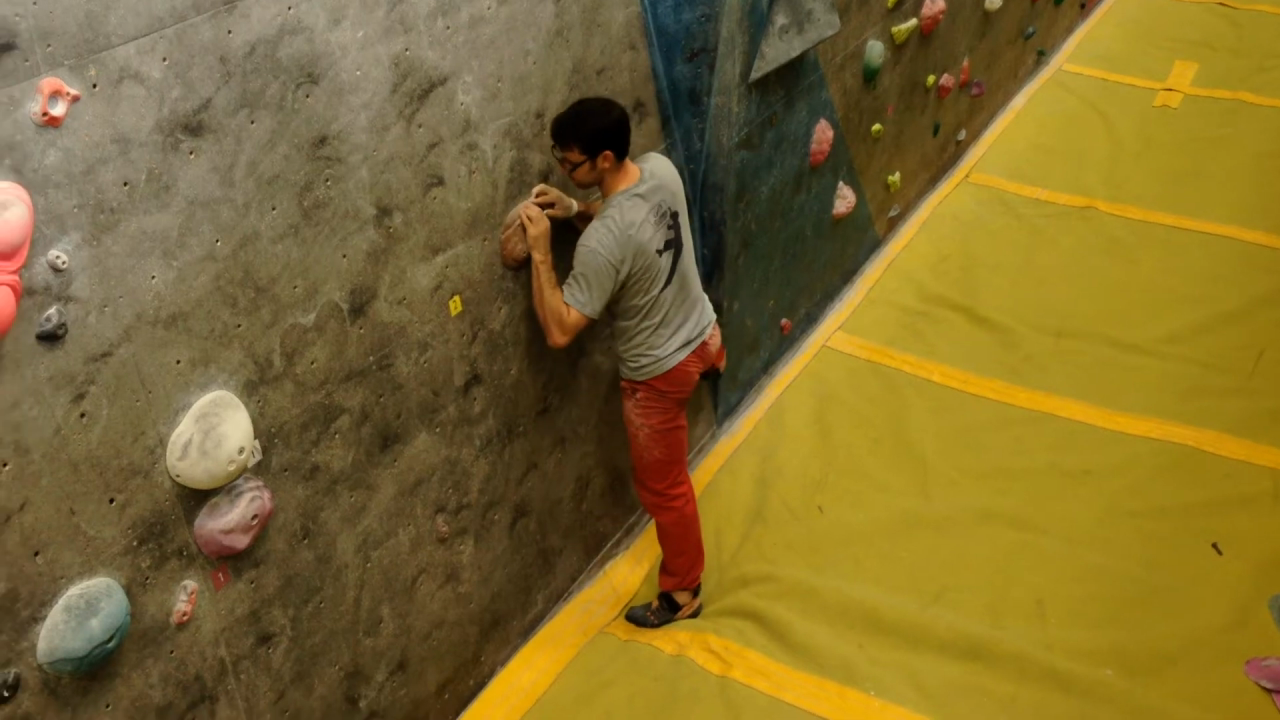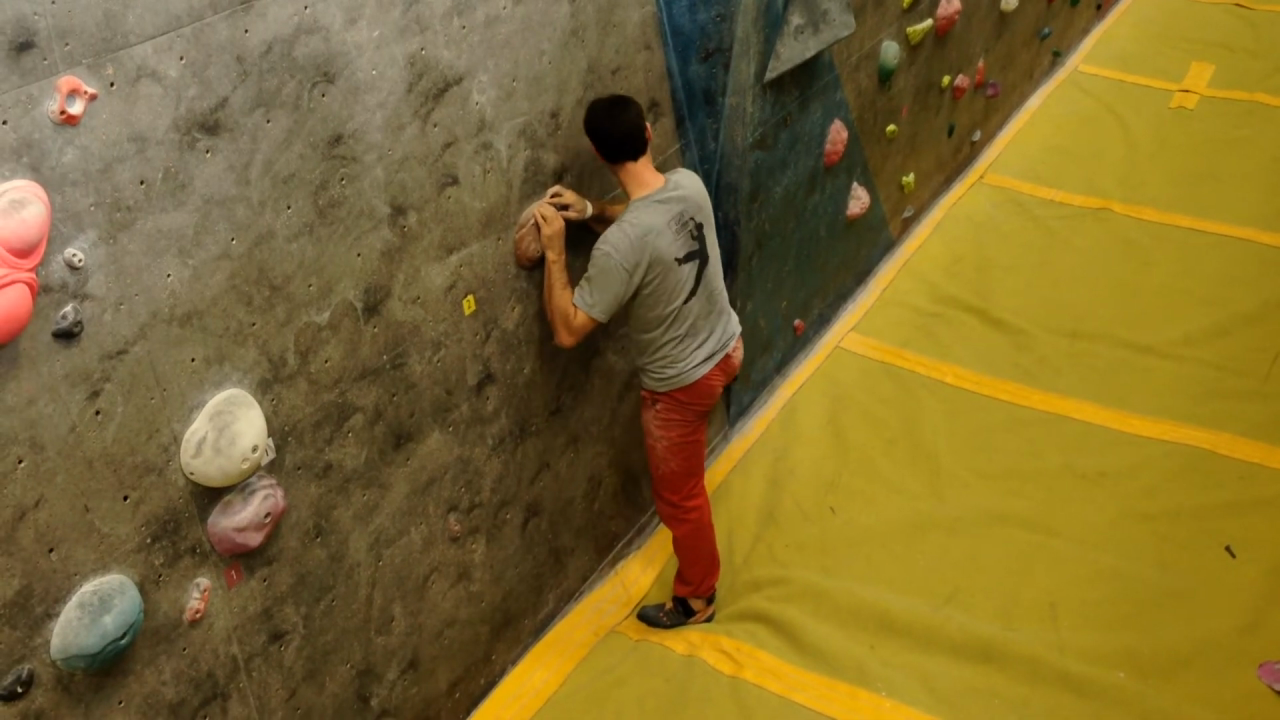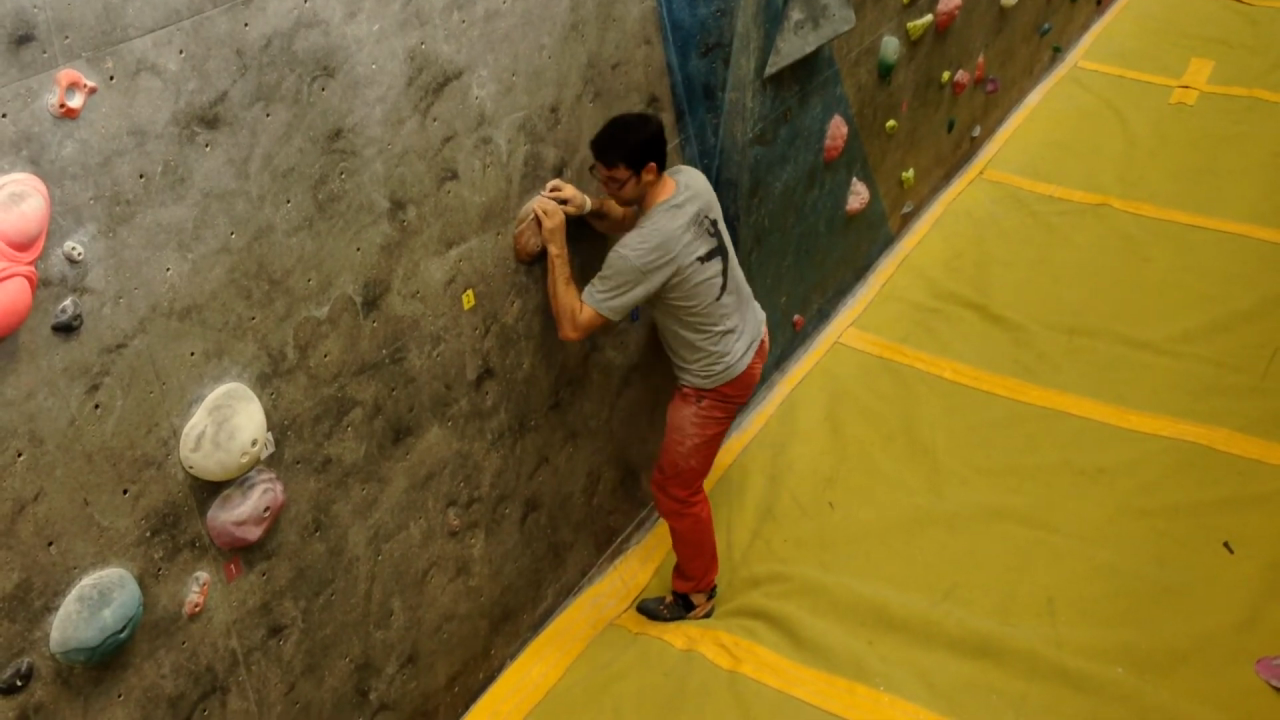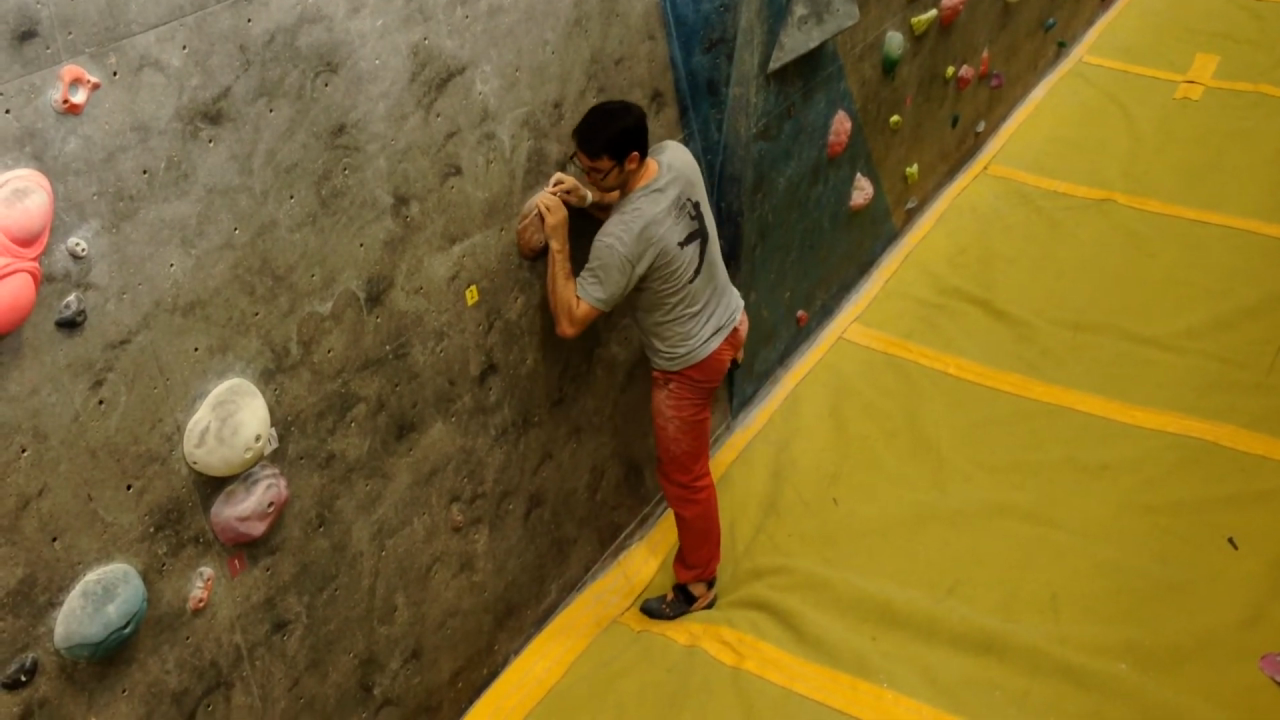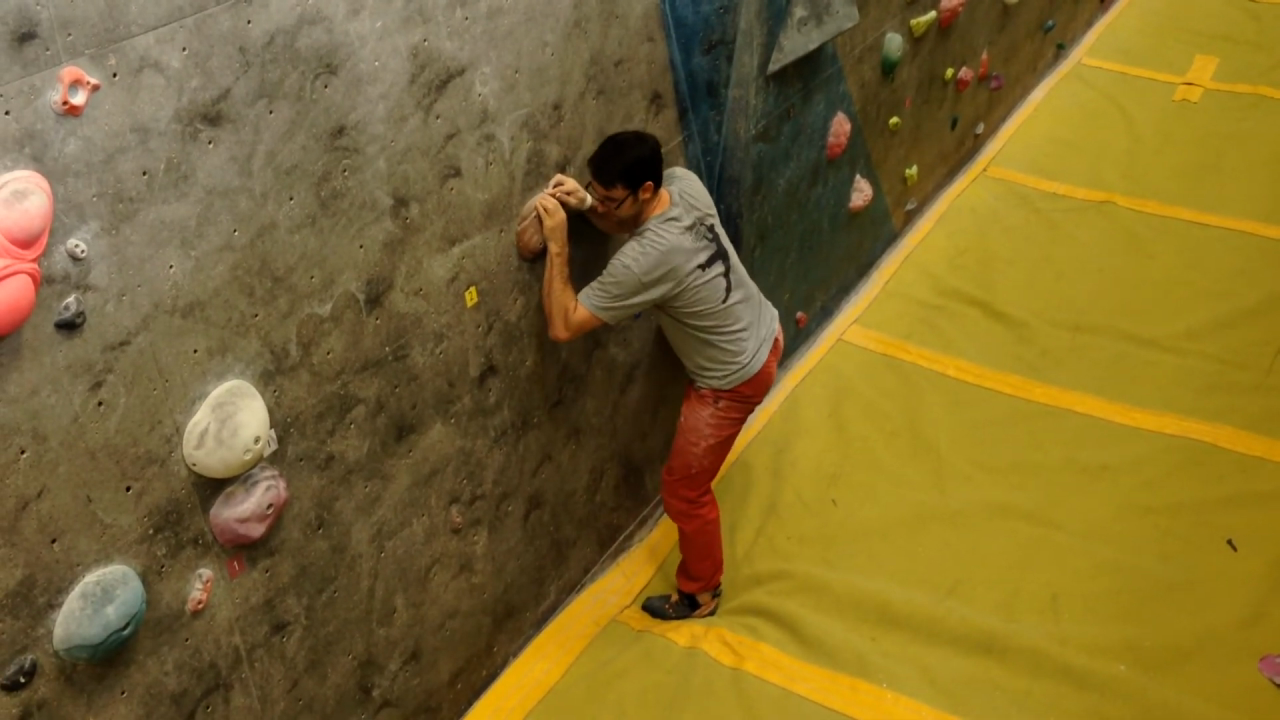
dt=1s
person 1, frame 1
left shoulder: (603, 244)
right shoulder: (660, 168)
left elbow: (559, 331)
left wrist: (540, 251)
right wrist: (575, 209)
left hip: (659, 372)
right hip: (702, 330)
left knee: (663, 487)
left ankle: (682, 593)
right ankle: (715, 364)
person 1, frame 2
left shoulder: (620, 247)
right shoulder: (689, 183)
left elbow: (567, 332)
left wrist: (554, 250)
right wrist: (591, 210)
left hip: (680, 384)
right hip: (726, 343)
left knee: (679, 498)
left ankle: (696, 599)
right ankle: (731, 378)
person 1, frame 3
left shoulder: (641, 253)
right shoulder: (690, 179)
left elbow: (572, 325)
left wrist: (556, 245)
right wrist: (587, 207)
left hip: (718, 379)
right hip: (751, 336)
left knee: (675, 489)
left ankle: (695, 594)
person 1, frame 4
left shoulder: (622, 240)
right shoulder: (677, 156)
left elbow: (569, 322)
left wrist: (558, 240)
right wrist: (590, 199)
left hip: (691, 361)
right hip: (729, 320)
left knee: (682, 477)
left ankle: (697, 585)
person 1, frame 5
left shoulder: (643, 262)
right shoulder: (685, 182)
left elbow: (563, 325)
right elbow: (634, 222)
left wrist: (557, 243)
right wrist: (587, 204)
left hip: (735, 377)
right hip: (765, 332)
left knee: (684, 489)
left ankle: (700, 593)
